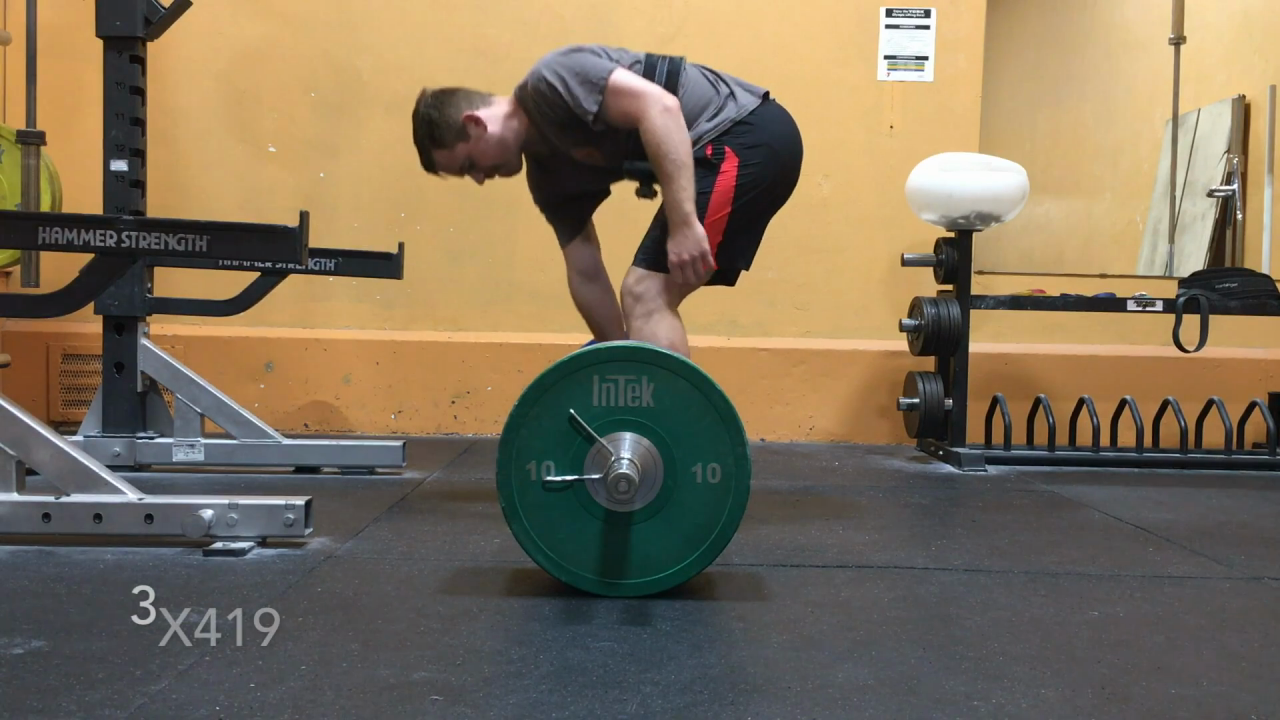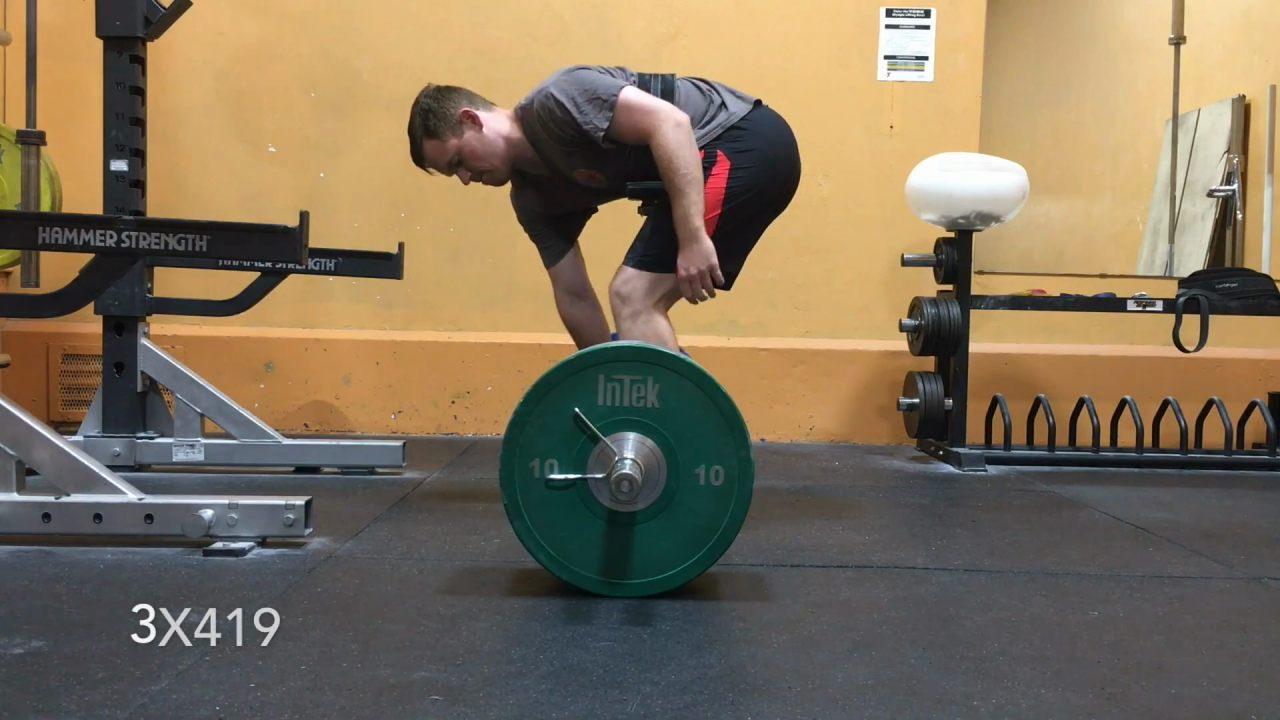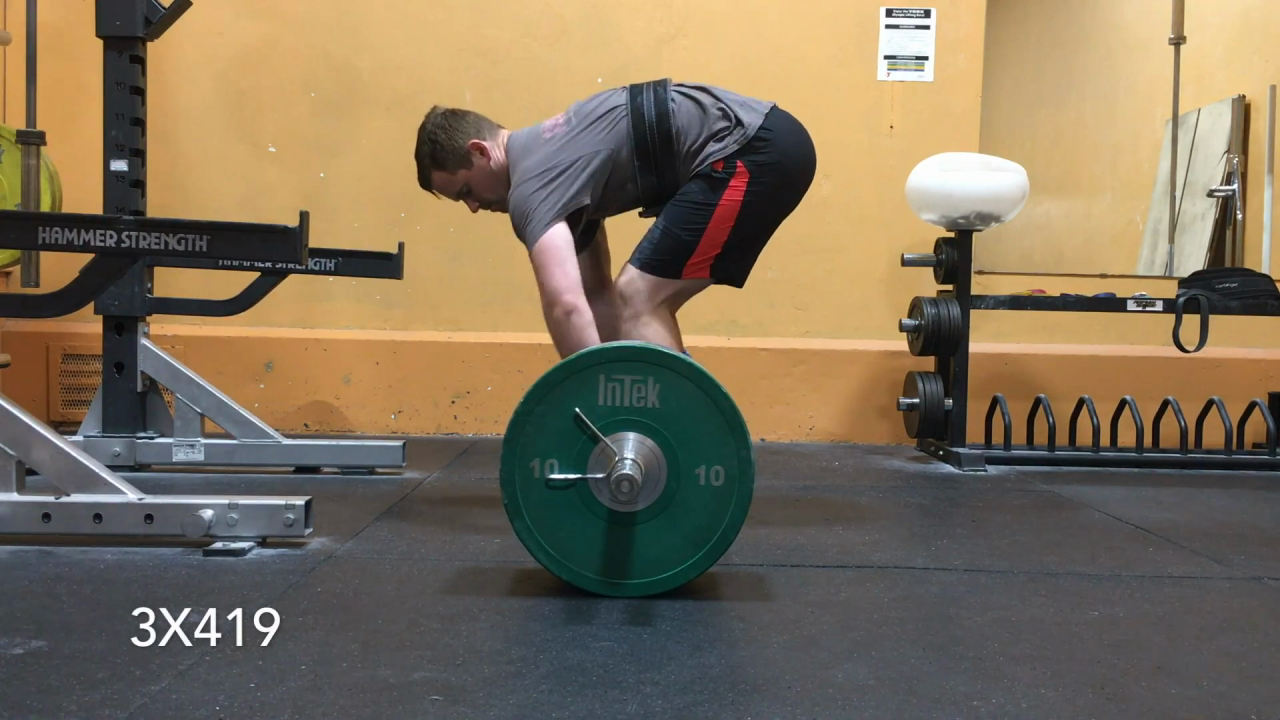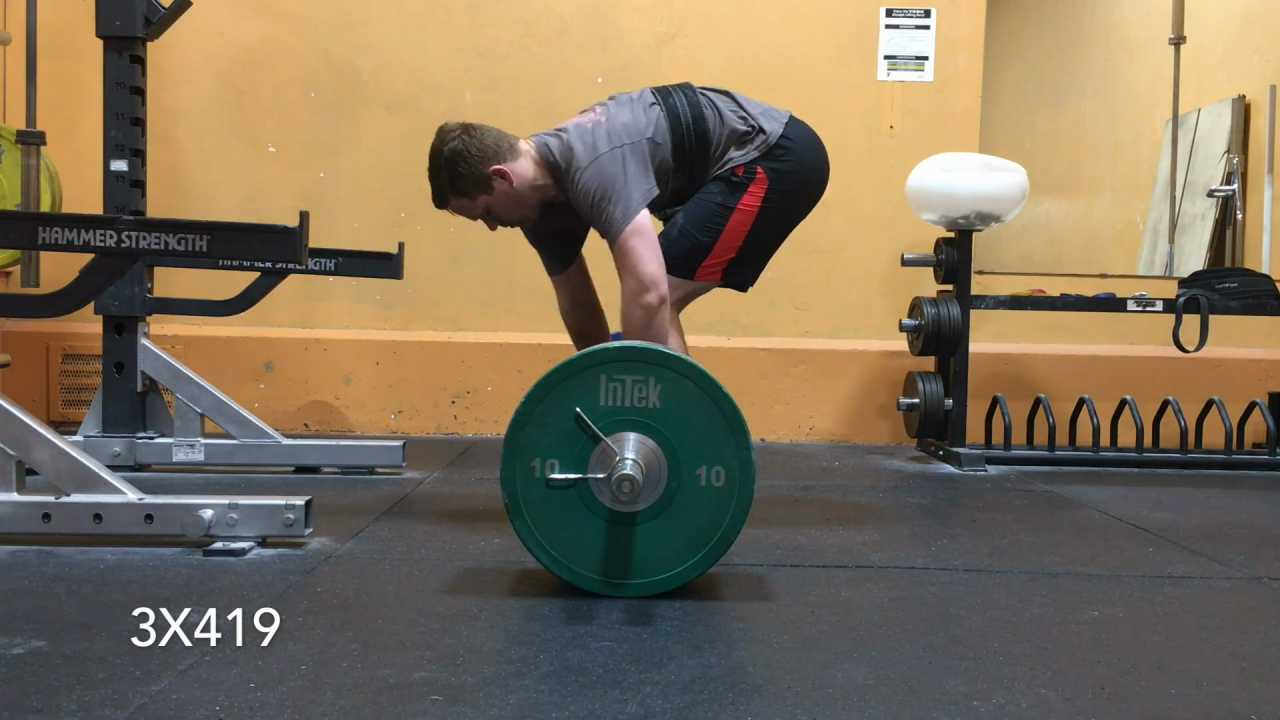
dt=0.7s
person 1, frame 1
left shoulder: (549, 85)
right shoulder: (548, 172)
left elbow: (657, 106)
right elbow: (586, 276)
left wrist: (682, 226)
left hip: (750, 134)
right hip: (748, 143)
left knee: (645, 294)
right knee: (649, 298)
person 1, frame 2
left shoulder: (554, 103)
right shoulder: (534, 193)
left elbow: (669, 122)
right elbow: (573, 295)
left wrist: (692, 239)
left hip: (747, 143)
left knee: (633, 295)
right knee: (640, 300)
person 1, frame 3
left shoulder: (534, 181)
right shoulder: (560, 167)
left elbow: (564, 303)
right elbow: (595, 294)
left hip: (758, 151)
right hip: (766, 144)
left knee: (637, 298)
right knee: (648, 302)
person 1, frame 4
left shoulder: (591, 167)
right shoulder: (545, 203)
left elbow: (650, 293)
right elbow: (578, 303)
left hip: (776, 156)
right hip: (768, 158)
left knee: (653, 304)
right knee: (654, 312)
